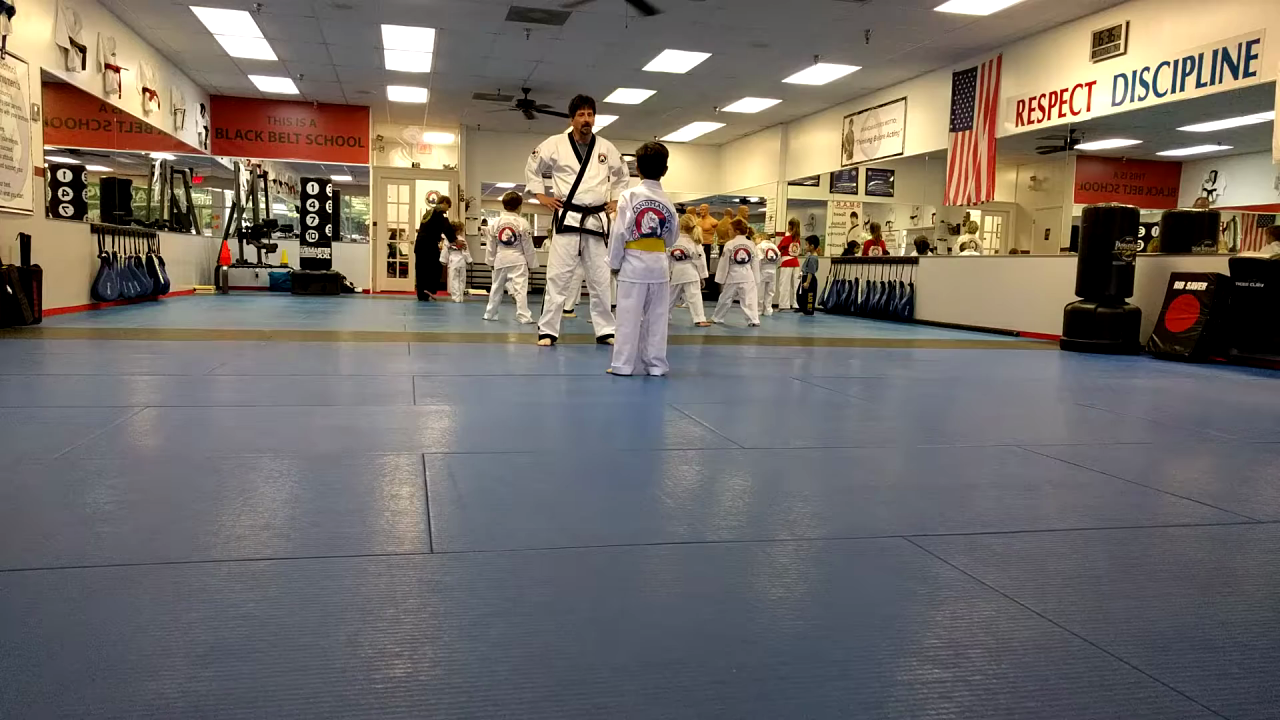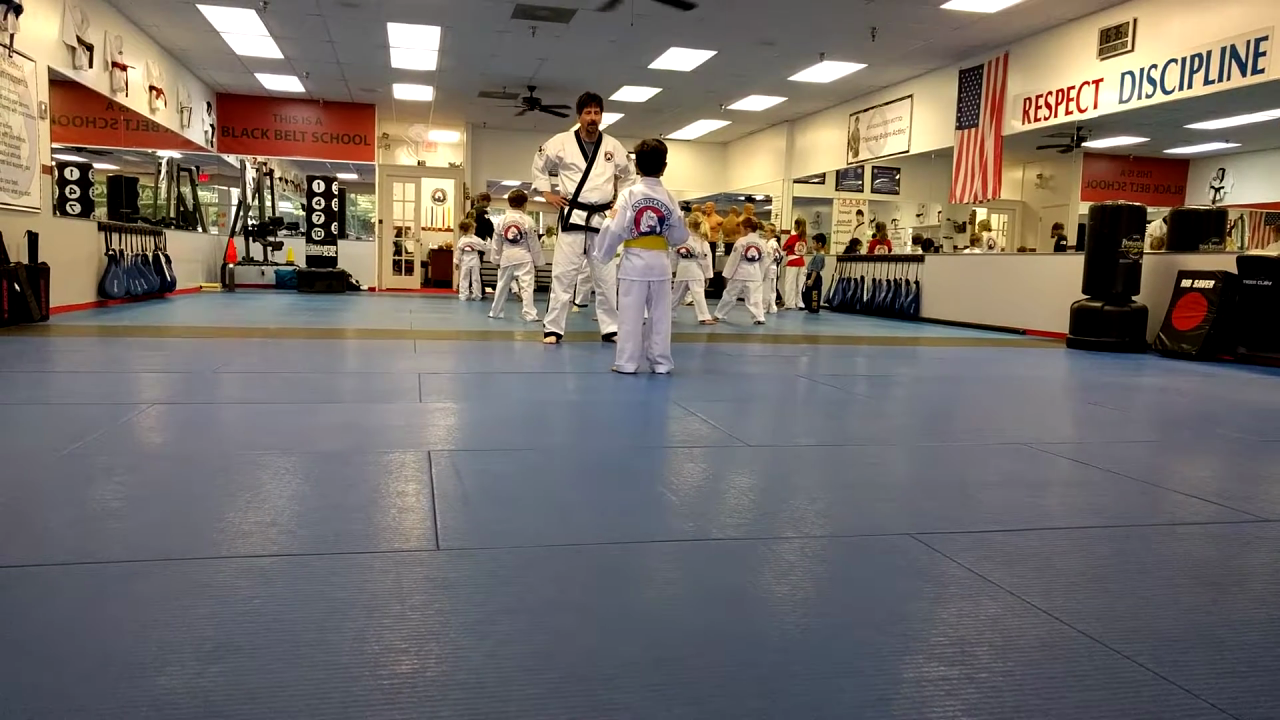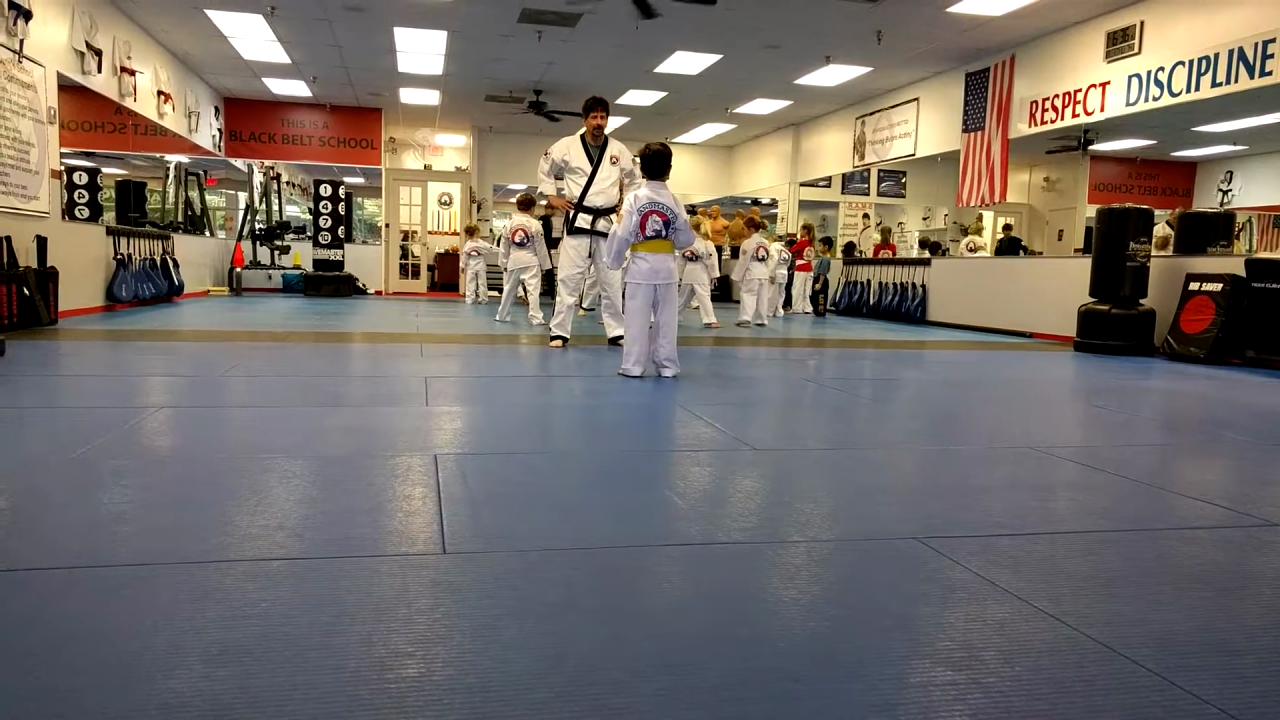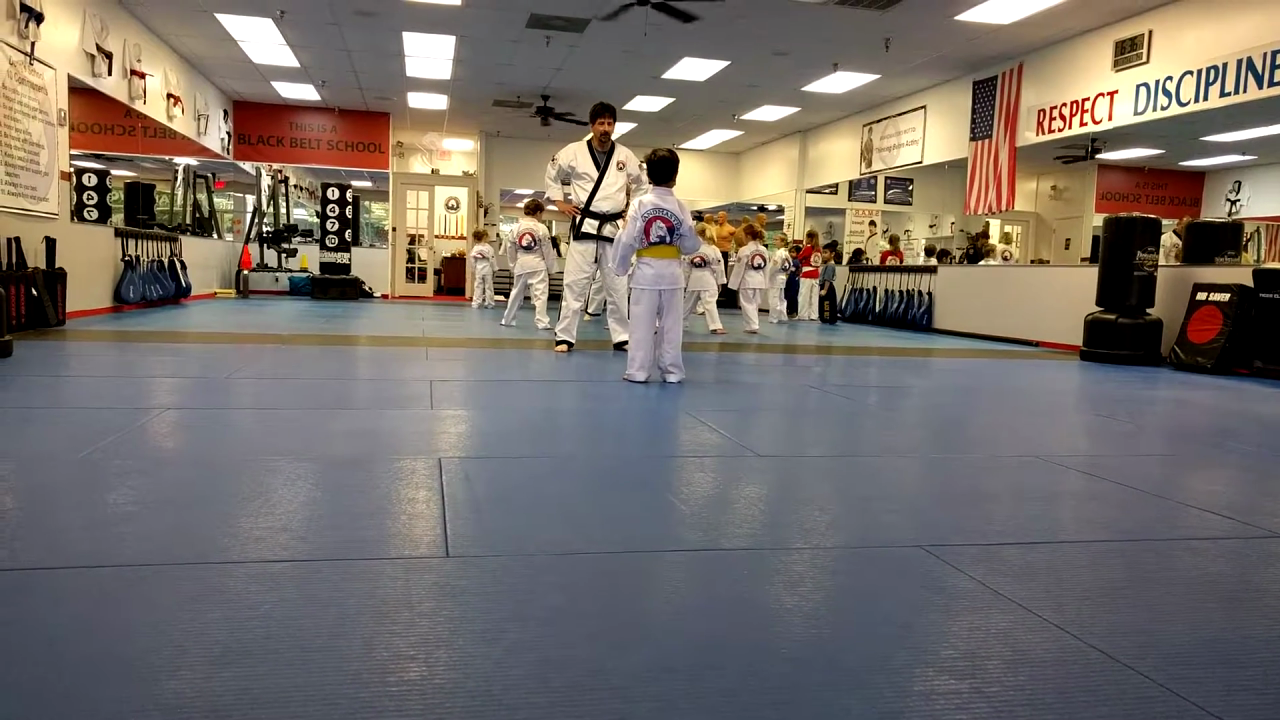
dt=1s
person 1, frame 1
left shoulder: (606, 148)
right shoulder: (555, 144)
left elbow: (621, 175)
right elbow: (532, 168)
left wrist: (615, 201)
right wrist: (541, 195)
left hip: (596, 220)
right hip: (567, 219)
left knee: (601, 280)
right knee: (558, 277)
left ankle: (605, 331)
right ankle: (548, 331)
person 1, frame 2
left shoulder: (613, 146)
right shoulder: (561, 142)
left elbow: (628, 175)
right elbow: (539, 166)
right wrist: (547, 193)
left hip: (602, 218)
right hip: (573, 216)
left knee: (606, 278)
right knee: (563, 275)
left ankle: (610, 328)
right ankle: (553, 328)
person 1, frame 3
left shoulder: (619, 150)
right shoulder: (567, 146)
left elbow: (634, 179)
right elbow: (545, 170)
right wrist: (553, 197)
left hip: (608, 222)
right hip: (578, 221)
left knee: (612, 281)
right knee: (569, 278)
left ankle: (616, 332)
right ankle: (559, 332)
person 1, frame 4
left shoulder: (625, 156)
right shoulder: (574, 152)
left elbow: (641, 185)
right elbow: (552, 175)
right wrist: (560, 202)
left hip: (615, 227)
right hip: (585, 226)
left knee: (618, 287)
right knee: (575, 284)
left ankle: (621, 337)
right ankle: (564, 337)
person 2, frame 1
left shoulder: (628, 196)
right shoulder: (668, 202)
left elbow: (619, 233)
right elbow: (671, 238)
left wrist: (615, 263)
left hip: (634, 264)
right hip: (659, 265)
left knee: (629, 316)
right knee: (657, 317)
left ankle: (624, 364)
right ankle: (656, 364)
person 2, frame 2
left shoulder: (628, 194)
right shoulder: (669, 198)
left elbow: (615, 230)
right elbow: (680, 236)
left wrist: (601, 254)
left hip: (634, 262)
right hip: (660, 263)
left knee: (631, 315)
right knee: (660, 315)
left ankle: (627, 362)
right ankle: (661, 362)
person 2, frame 3
left shoulder: (634, 199)
right shoulder: (674, 201)
left elbow: (622, 235)
right elbow: (686, 240)
left wrist: (613, 261)
left hip: (641, 266)
right hip: (667, 266)
left knee: (637, 319)
right knee: (666, 319)
left ankle: (633, 365)
right ankle: (667, 365)
person 2, frame 4
left shoulder: (639, 204)
right shoulder: (680, 207)
left elbow: (627, 241)
right elbow: (691, 245)
left wrist: (620, 268)
left hip: (646, 271)
right hip: (672, 272)
left knee: (642, 324)
right knee: (671, 325)
left ankle: (638, 370)
right ankle: (672, 371)
